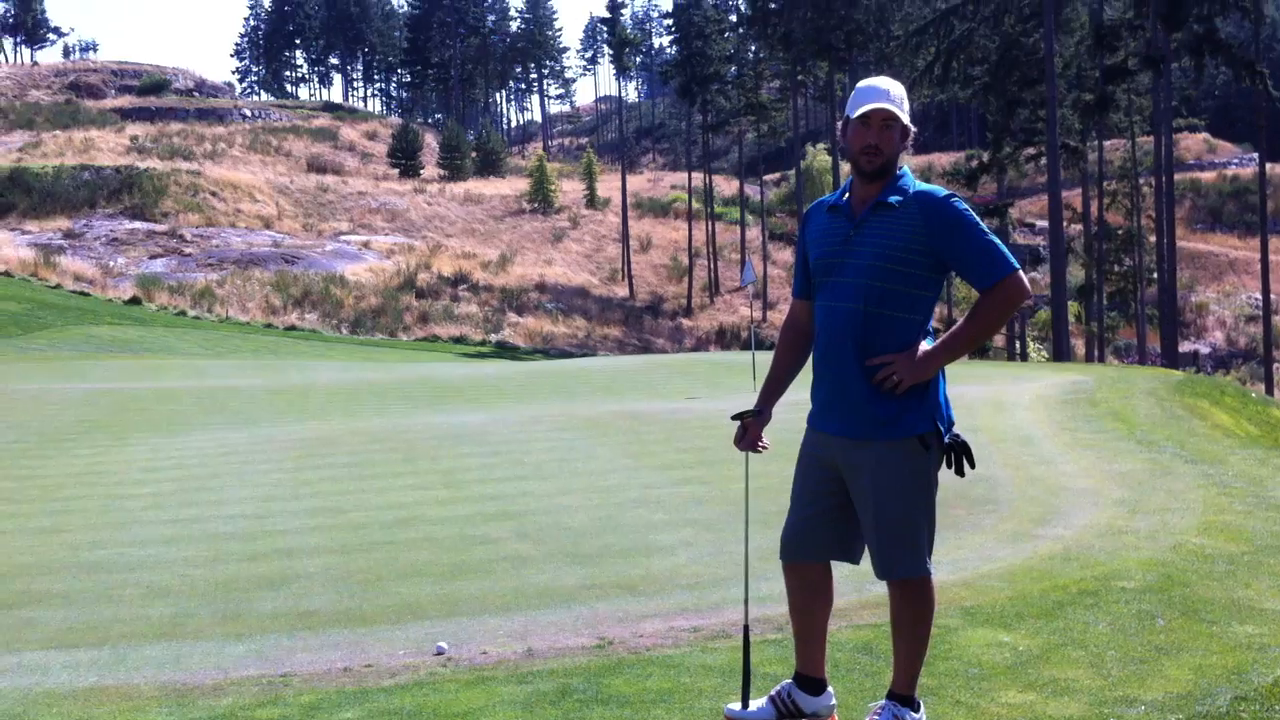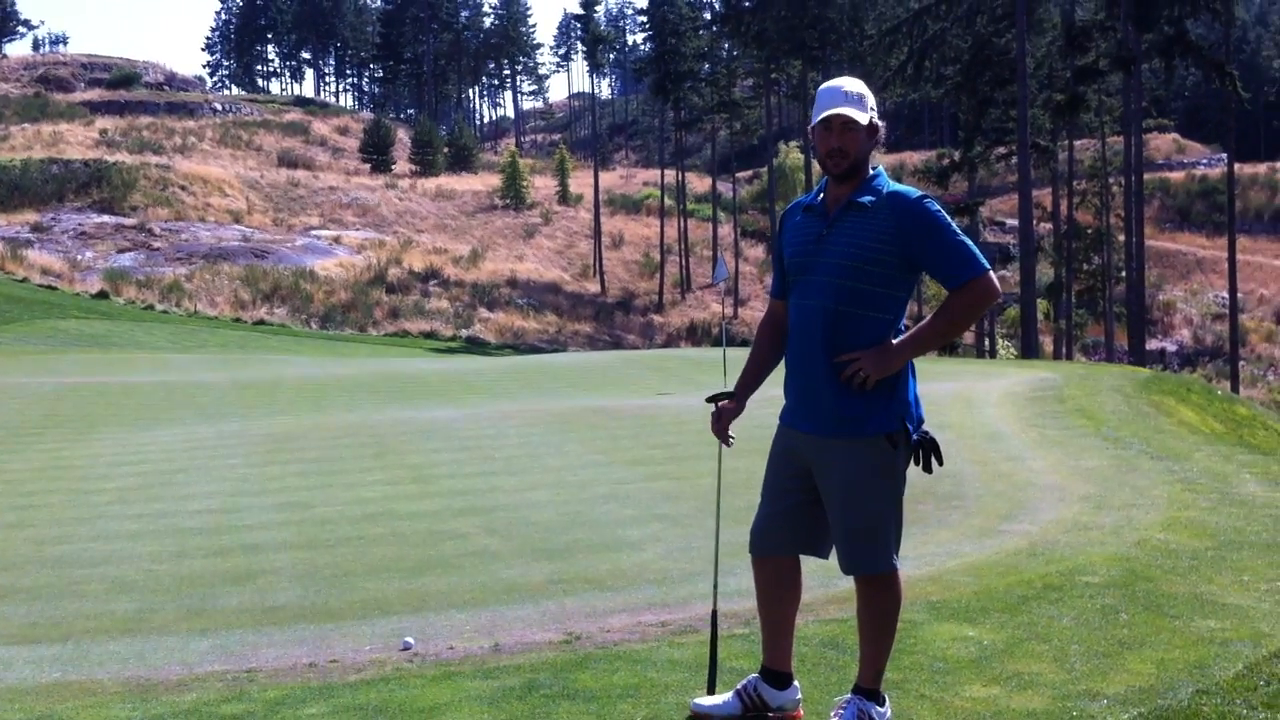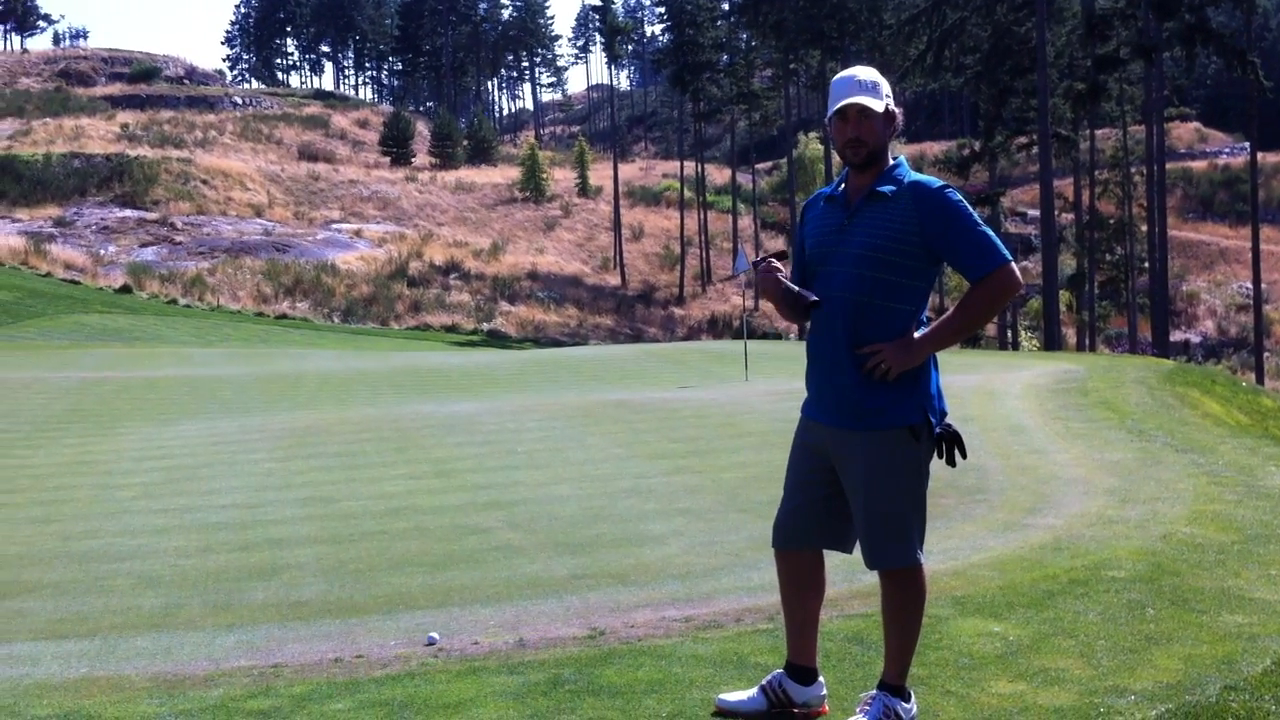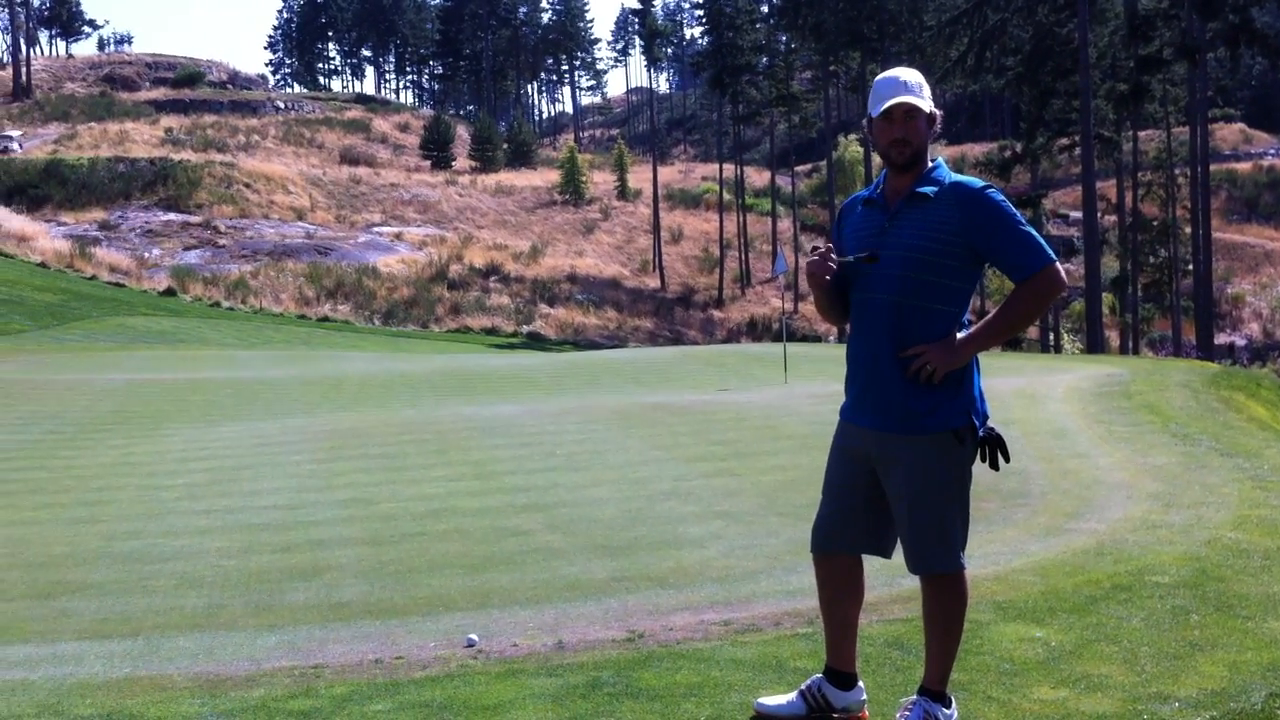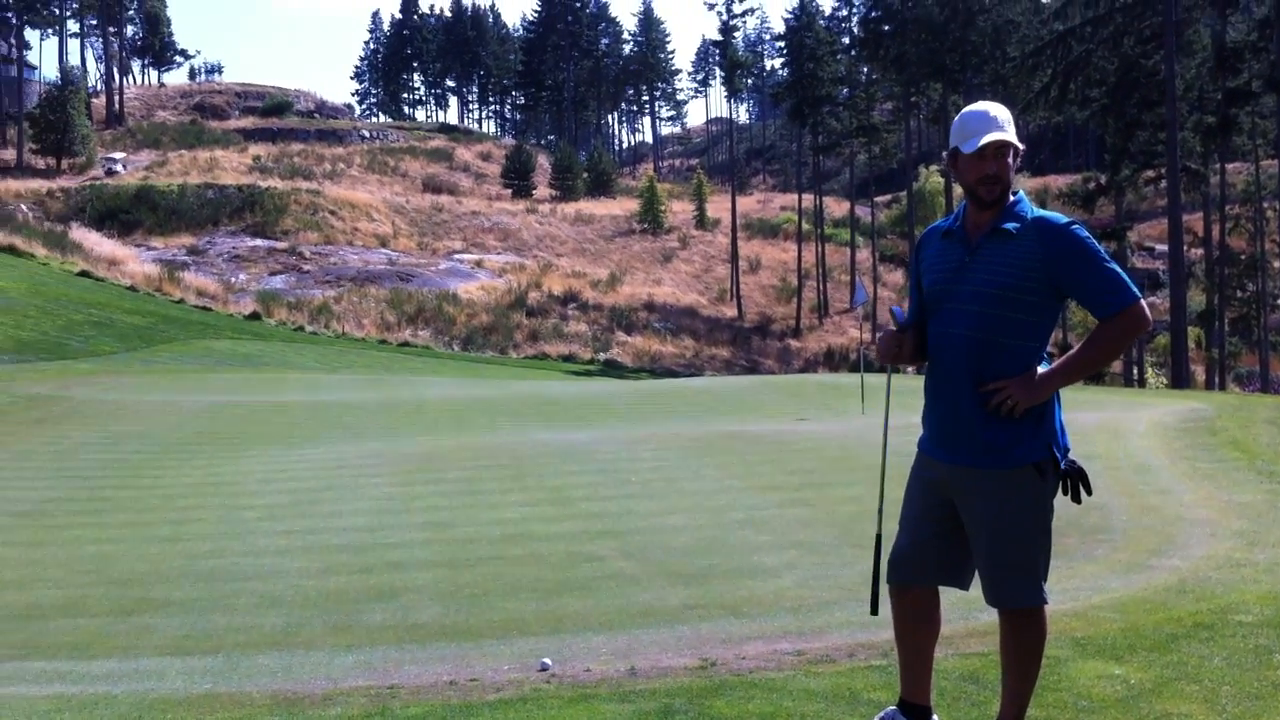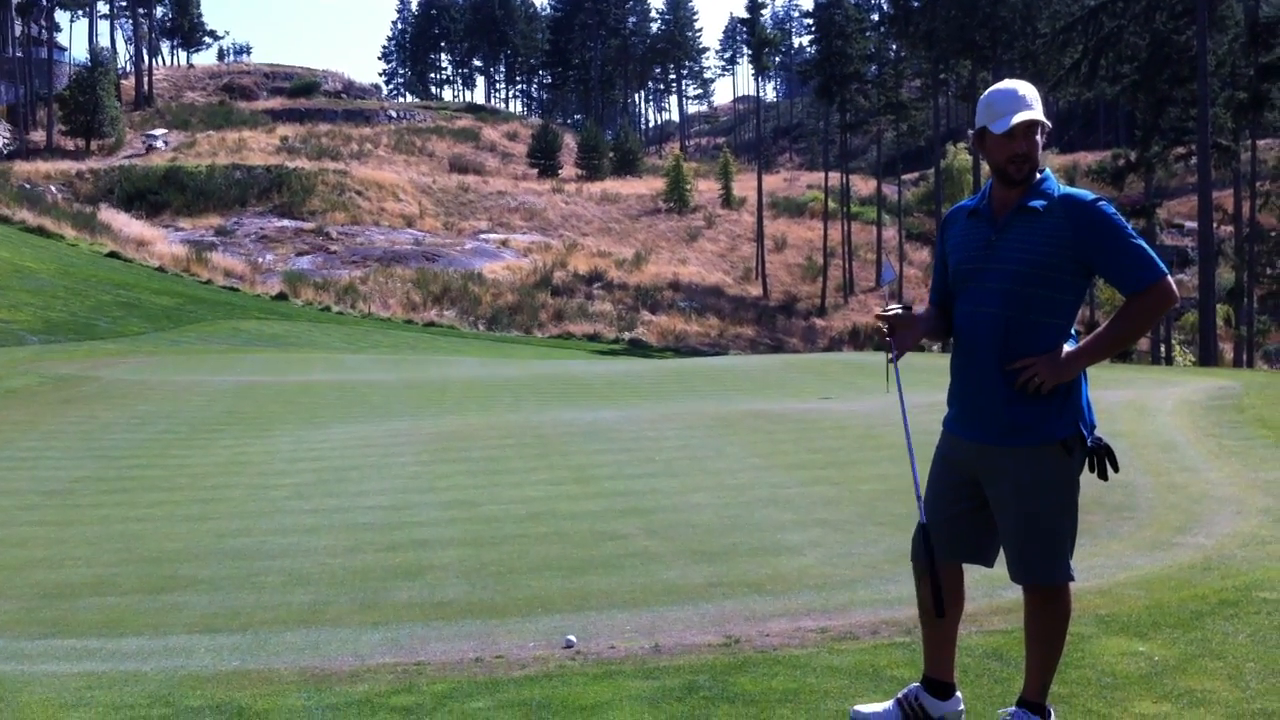
dt=0.7s
person 1, frame 1
left shoulder: (934, 210)
right shoulder: (818, 217)
left elbow: (1011, 289)
left wrist: (934, 356)
right wrist: (764, 405)
left hip: (899, 428)
right hip: (826, 425)
left knee: (904, 567)
right knee: (802, 553)
person 1, frame 2
left shoulder: (906, 210)
right shoulder: (795, 217)
left elbow: (981, 288)
left wrist: (900, 351)
right wrist: (740, 395)
left hip: (869, 425)
right hip: (798, 421)
left knee: (871, 563)
right knee: (771, 547)
person 1, frame 3
left shoulder: (927, 200)
right shoulder: (817, 207)
left elbow: (1003, 279)
left wrist: (923, 343)
right wrist: (777, 289)
left hip: (891, 417)
right hip: (820, 413)
left knee: (896, 557)
right knee: (794, 541)
person 1, frame 4
left shoulder: (970, 201)
right shoulder: (853, 210)
left elbow: (1047, 279)
left wrist: (969, 342)
right wrist: (823, 284)
left hip: (934, 421)
right hip: (860, 415)
left knee: (938, 562)
right knee: (833, 545)
person 1, frame 5
left shoulder: (1054, 236)
right shoulder: (931, 242)
left elbow: (1132, 316)
left wrist: (1050, 378)
right wrist: (899, 346)
left hip: (1015, 456)
right hip: (939, 450)
left knee: (1018, 597)
right knee: (909, 578)
person 1, frame 6
left shoulder: (1080, 213)
right shoulder: (958, 221)
left elbow: (1158, 291)
left wrist: (1076, 357)
right wrist: (914, 324)
left hip: (1041, 433)
right hip: (964, 428)
left knee: (1042, 575)
right knee: (933, 557)
